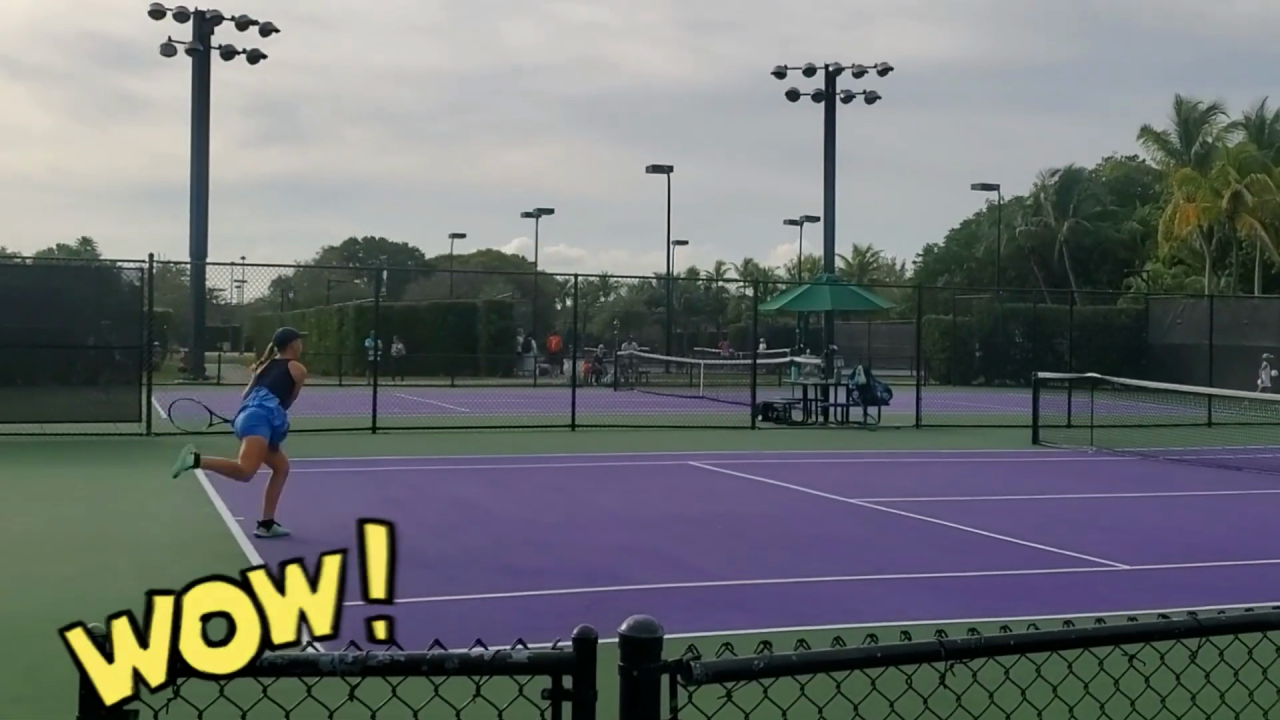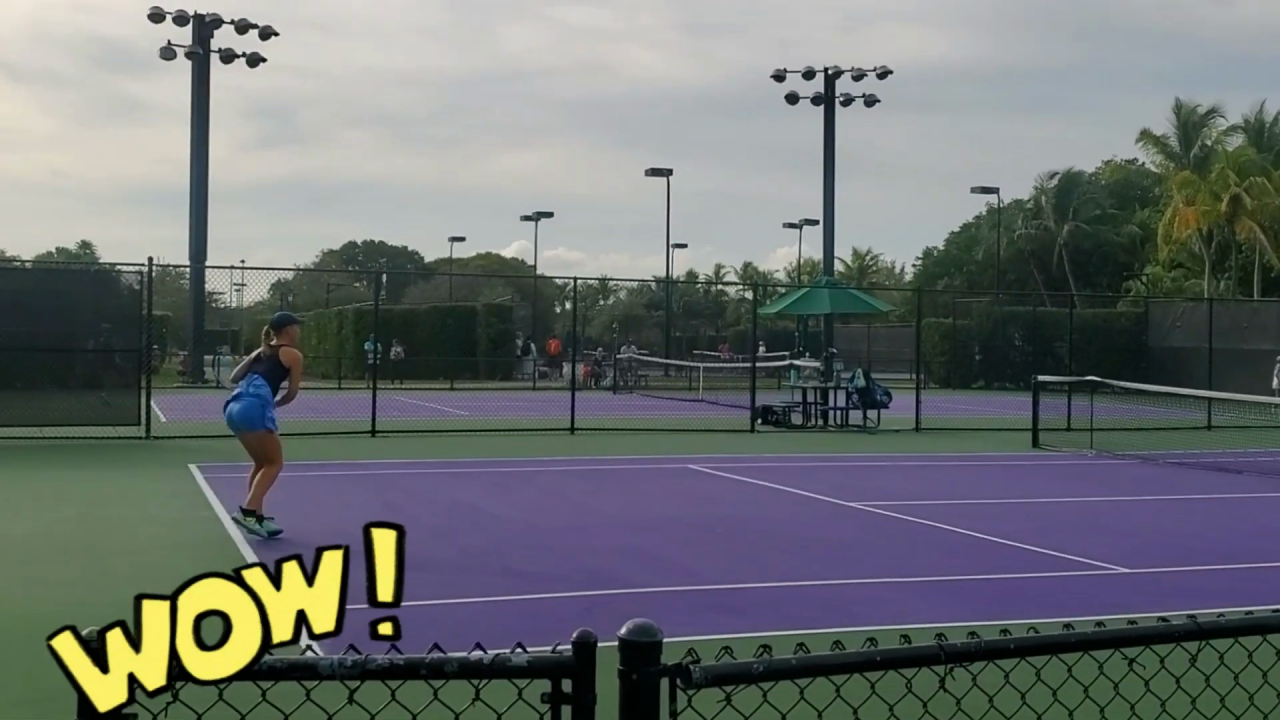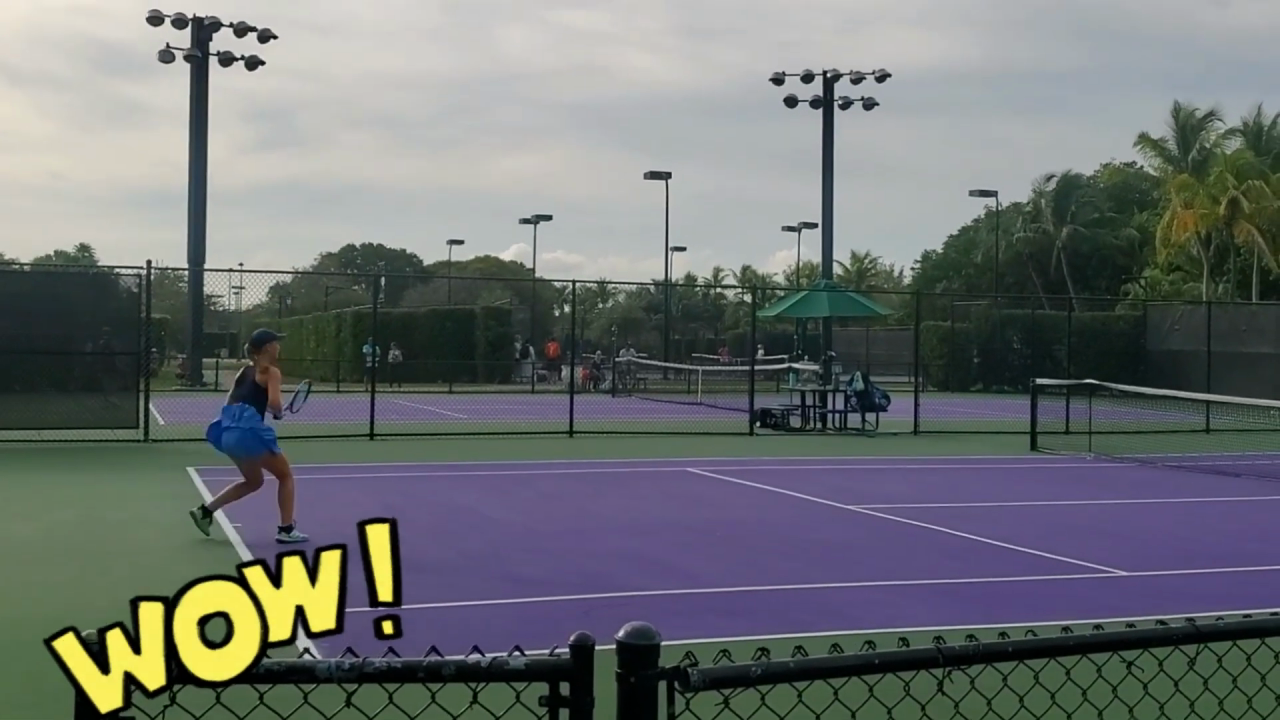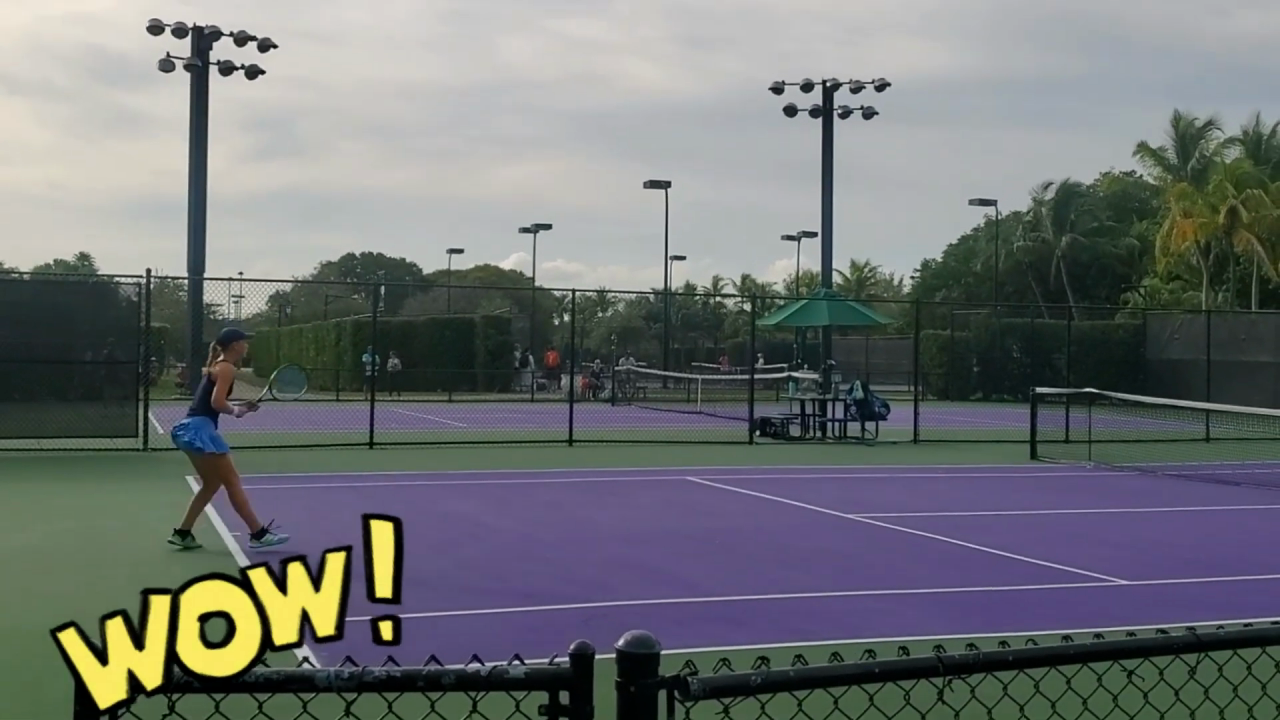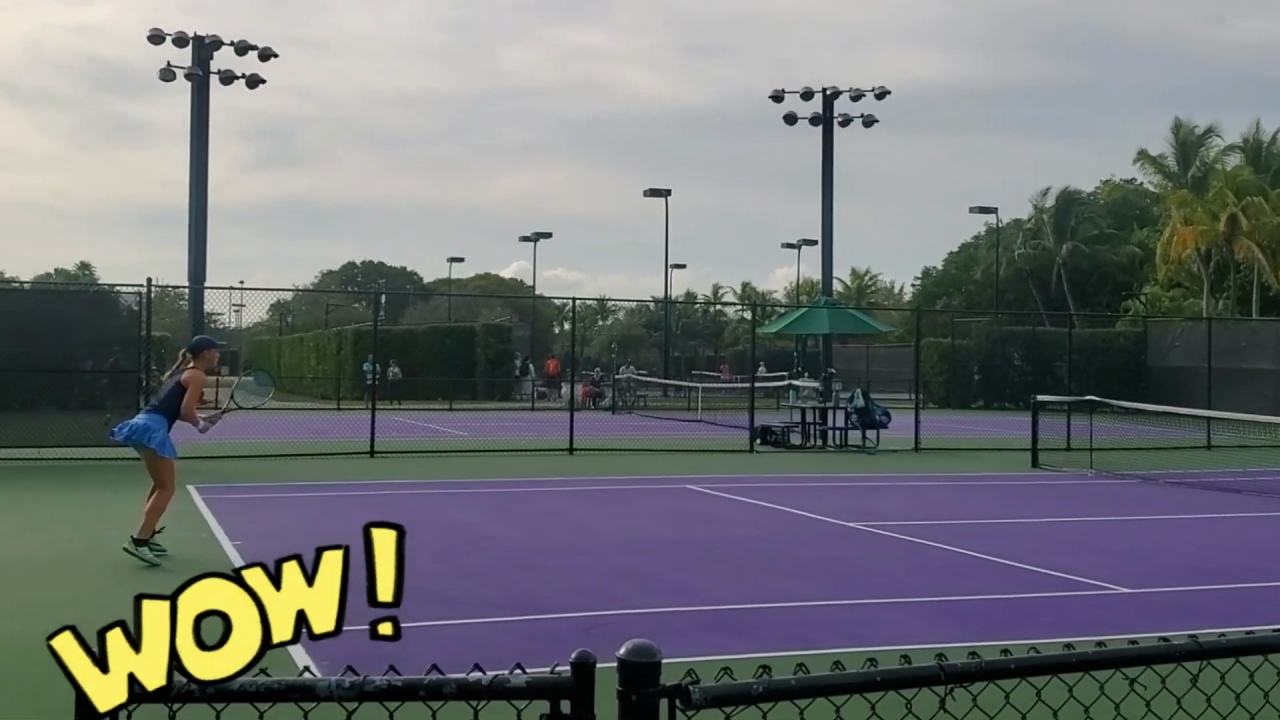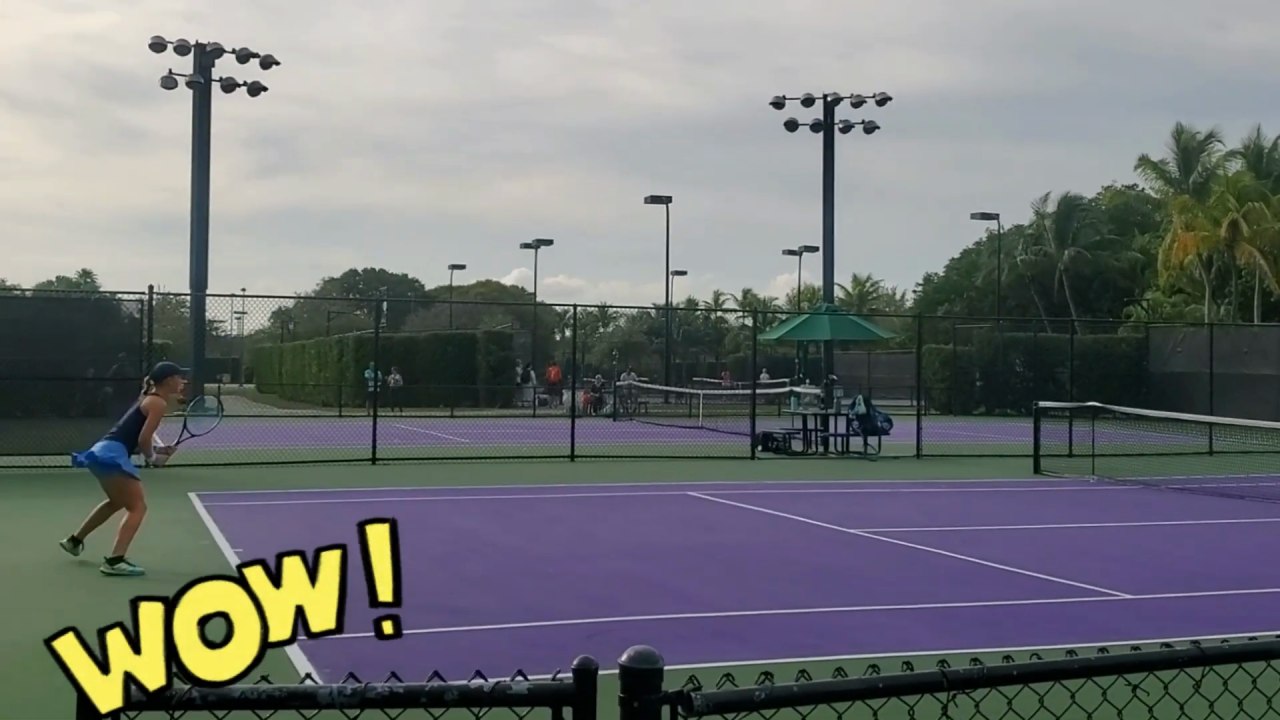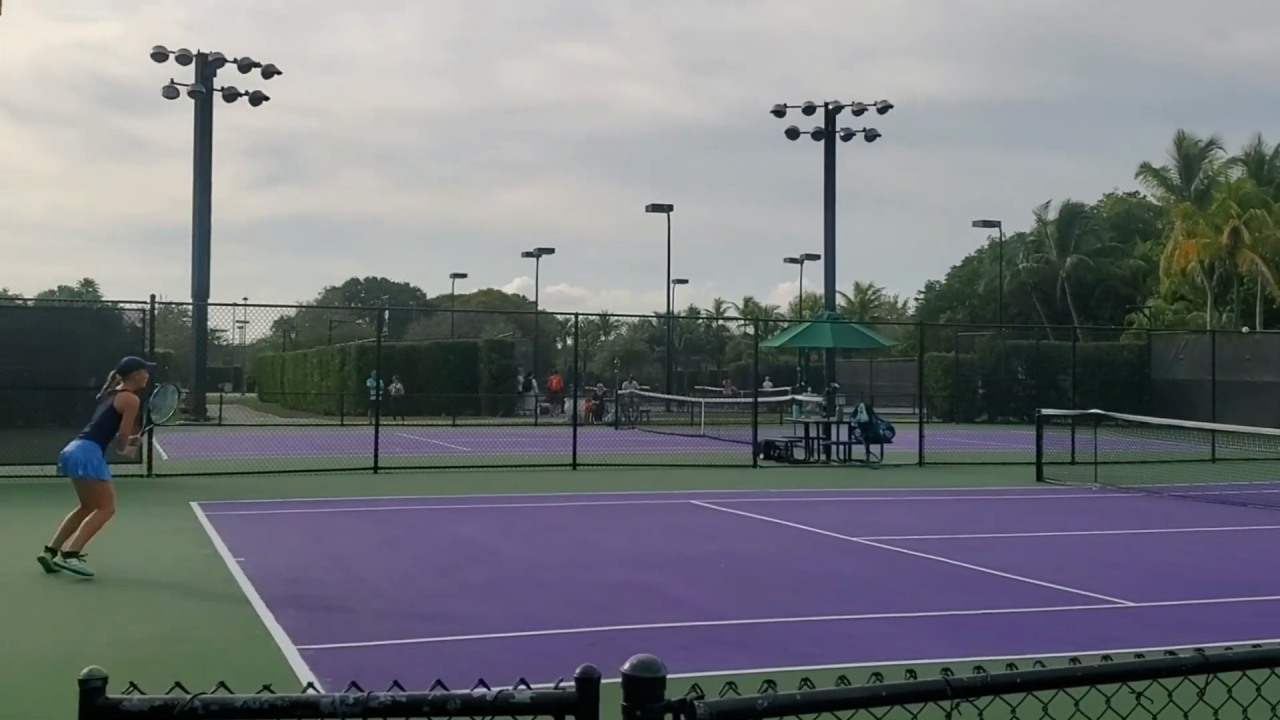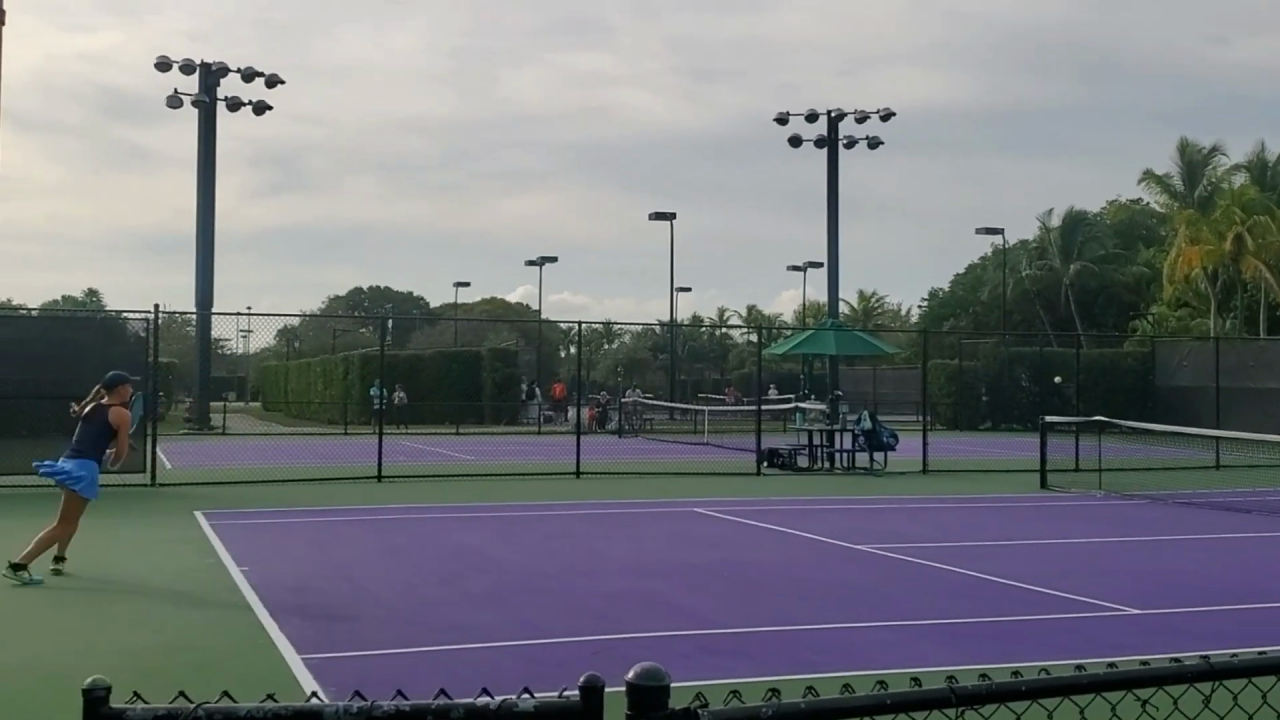
dt=0.2s
person 1, frame 1
left shoulder: (265, 365)
right shoulder: (298, 369)
left elbow: (246, 396)
right elbow: (287, 403)
left hip: (249, 417)
right hip: (260, 419)
left knee: (282, 467)
right knee: (244, 471)
left ankle: (266, 524)
right ankle: (196, 458)
person 1, frame 2
left shoulder: (261, 351)
right shoulder: (293, 354)
left elbow: (233, 377)
right elbow: (292, 391)
right wrist: (275, 403)
left hip: (236, 408)
right hip: (253, 408)
left knee: (263, 463)
right knee: (273, 464)
left ankle: (255, 515)
right ankle: (250, 513)
person 1, frame 3
left shoulder: (244, 372)
right shoulder: (271, 371)
right elbow: (275, 404)
right wrist: (277, 413)
left hip: (228, 433)
right hip: (249, 432)
left knee: (254, 482)
right knee: (286, 476)
left ankle: (205, 510)
right ankle: (286, 529)
person 1, frame 4
left shoulder: (214, 367)
right shoulder: (225, 369)
right elbow: (216, 403)
left wrist: (239, 407)
right wrist: (236, 411)
left hip: (193, 428)
right hip: (201, 430)
left knee: (211, 484)
right knee: (232, 483)
left ankle: (182, 532)
right ankle: (259, 534)
person 1, frame 5
left shoulder: (183, 373)
right shoulder: (197, 375)
right elbow: (186, 411)
left wrist: (203, 420)
right wrist: (201, 424)
left hip: (145, 425)
right hip: (153, 429)
left knee: (161, 483)
right knee: (167, 489)
left ankle: (147, 534)
right ankle: (139, 541)
person 1, frame 6
left shoulder: (148, 400)
right shoulder: (159, 403)
right elbow: (143, 441)
left wrist: (161, 448)
right wrist: (152, 456)
left hip: (106, 452)
right hip: (111, 455)
left knee: (117, 501)
right knee: (137, 508)
left ankle: (74, 541)
right ankle: (115, 561)
person 1, frame 7
left shoulder: (110, 394)
right shoulder: (131, 399)
right elbow: (123, 436)
left wrist: (127, 441)
right wrist: (126, 448)
left hip: (79, 450)
right hip: (88, 454)
left knee: (87, 508)
right knee: (106, 509)
left ankle: (52, 551)
right ankle: (70, 554)
person 1, frame 8
left shoulder: (90, 408)
right shoulder: (122, 415)
right elbow: (121, 452)
right wrist: (114, 463)
left hip: (66, 464)
right hip: (84, 470)
left knee: (68, 513)
right knee: (64, 527)
left ankle: (59, 559)
right ankle: (18, 565)
